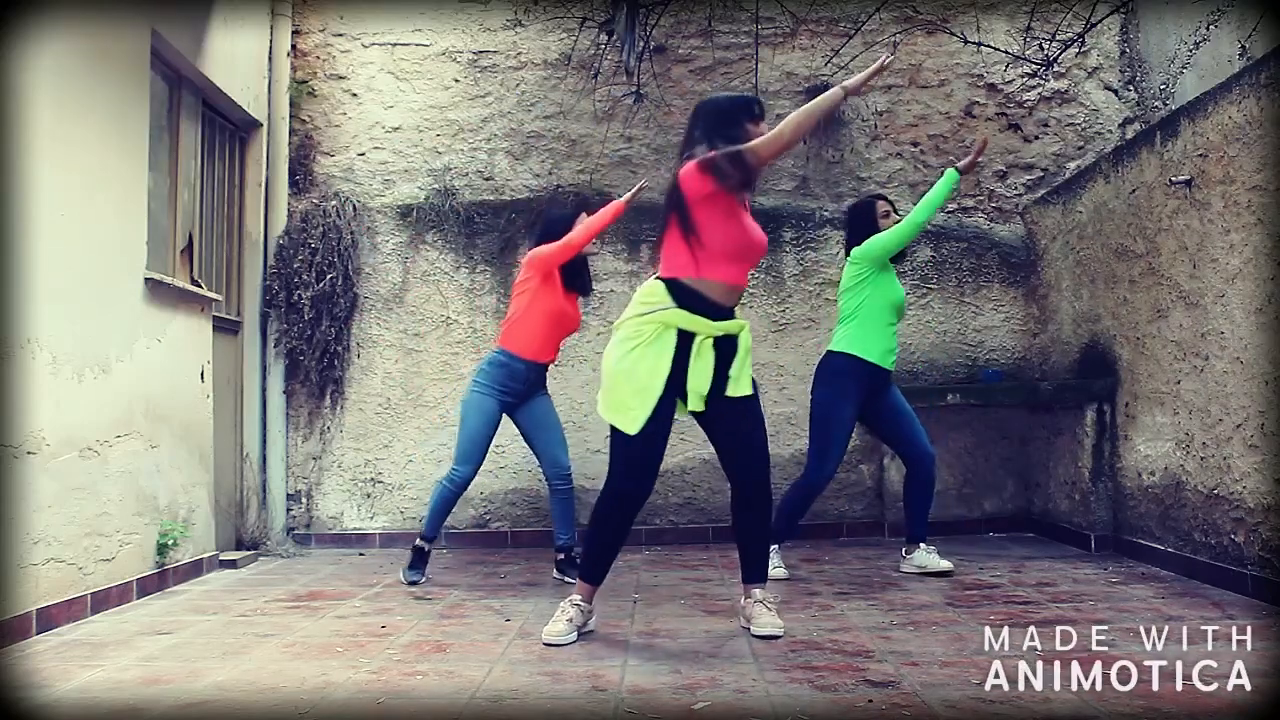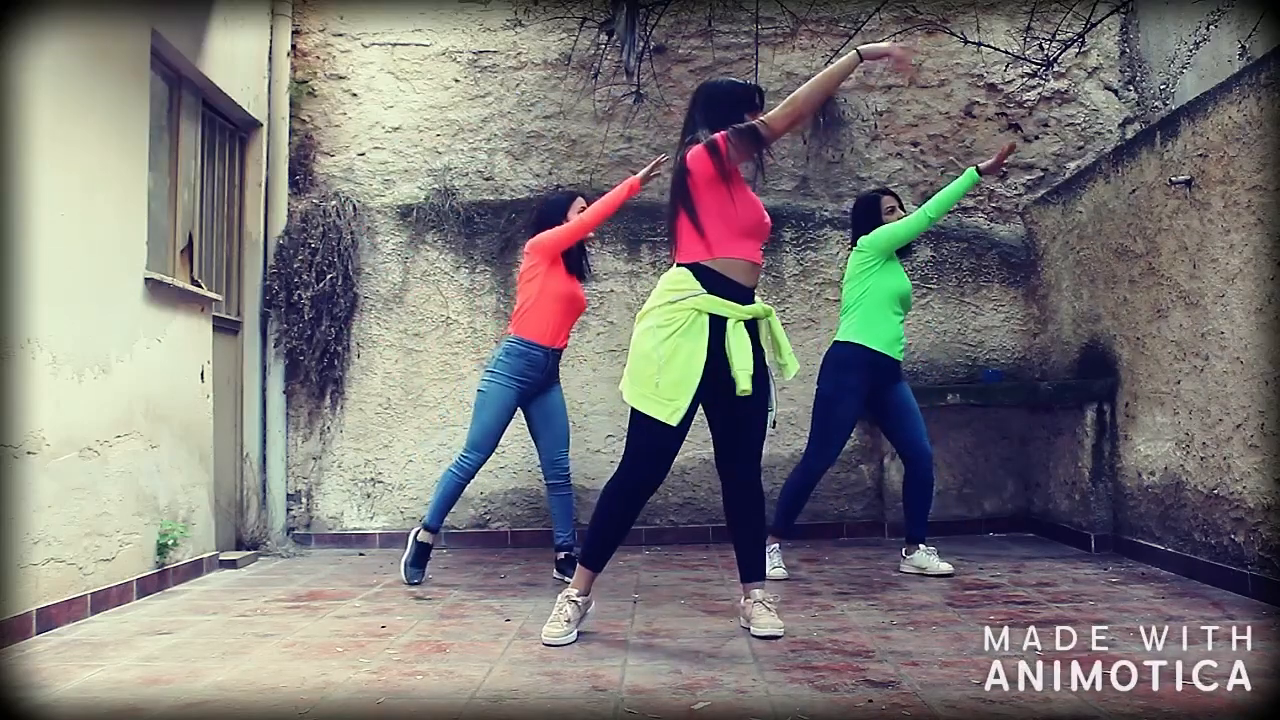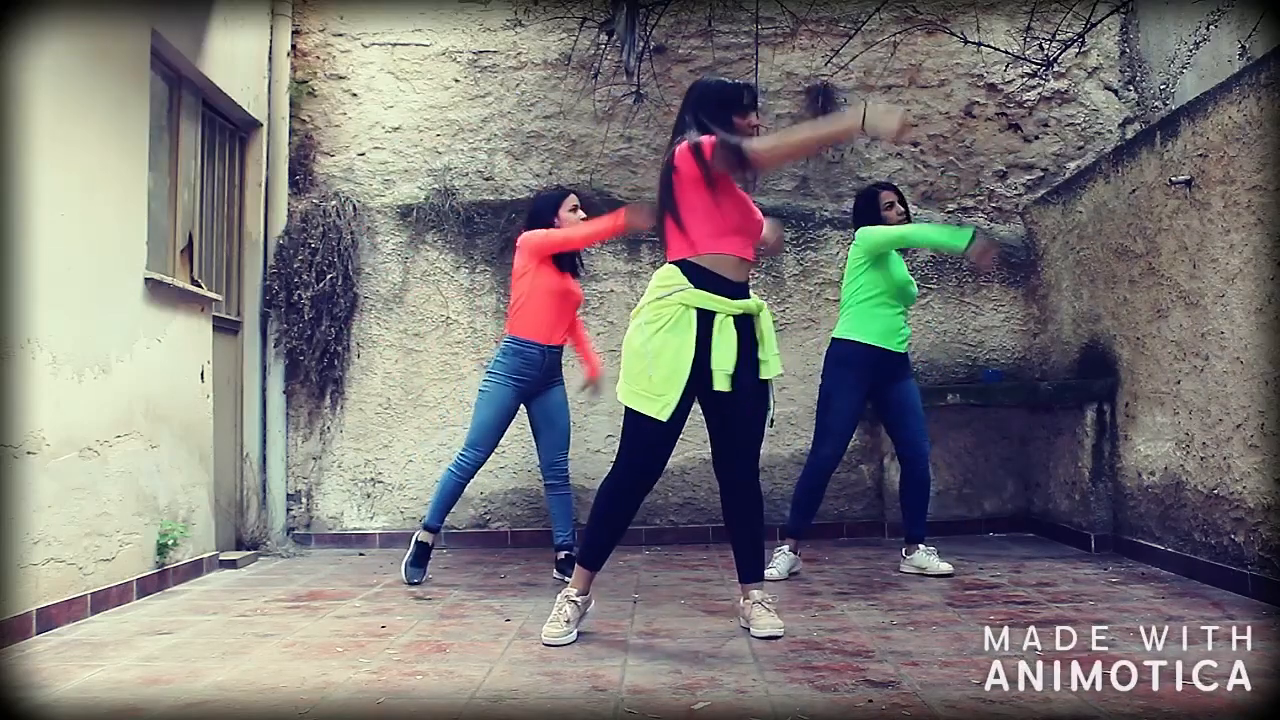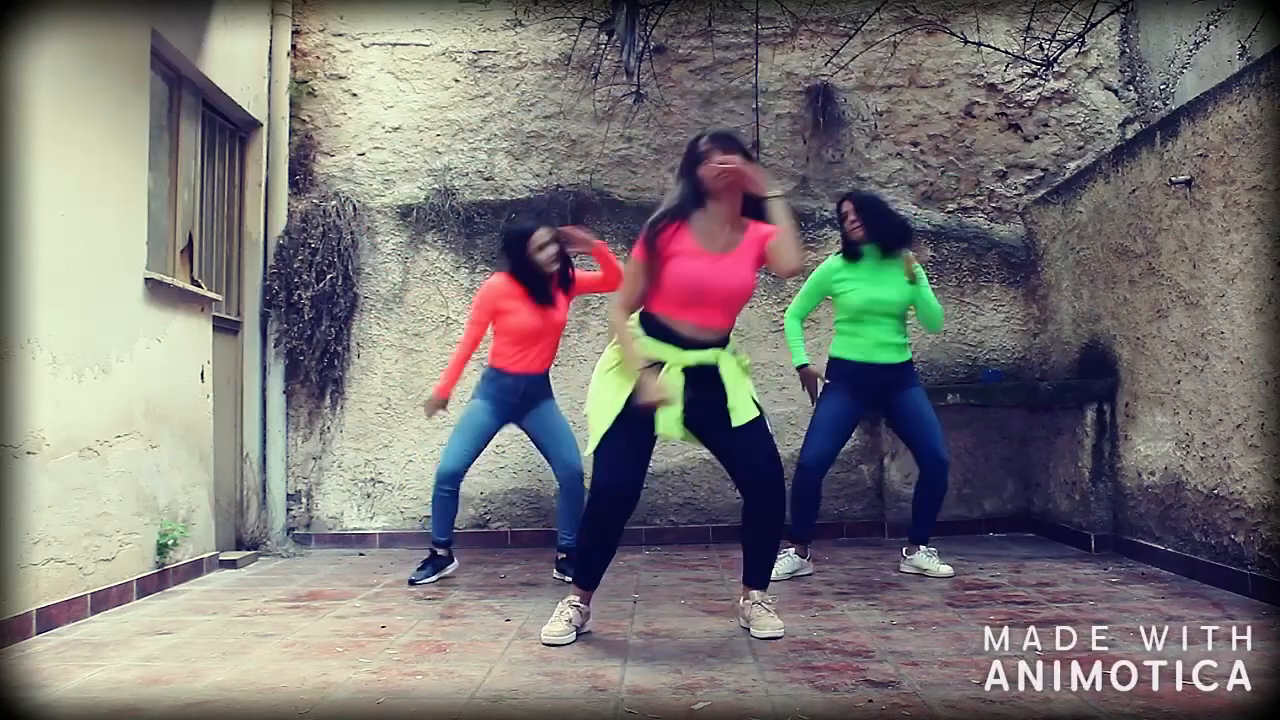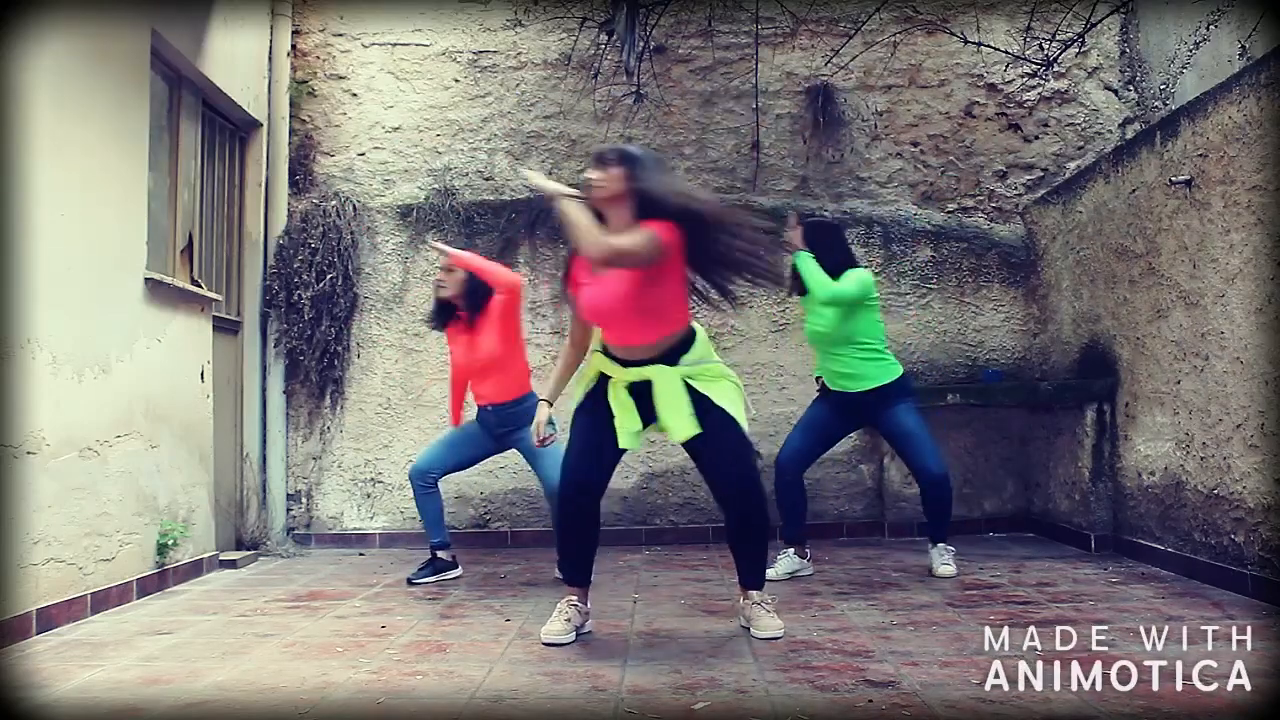
dt=0.3s
person 1, frame 1
left shoulder: (730, 196)
right shoulder: (701, 173)
right elbow: (781, 140)
right wrist: (848, 87)
left hip: (718, 341)
right hip: (664, 335)
left knee: (753, 473)
right knee: (630, 480)
left ankle: (754, 596)
right ankle: (581, 600)
person 1, frame 2
left shoulder: (726, 178)
right shoulder: (706, 156)
right elbow: (791, 112)
right wrist: (858, 55)
left hip: (736, 327)
right hip: (689, 321)
left knee: (743, 470)
right knee: (643, 467)
left ankle: (753, 595)
right ankle: (578, 593)
person 1, frame 3
left shoulder: (724, 177)
right shoulder: (695, 153)
right elbow: (776, 148)
left wrist: (760, 234)
right wrist: (864, 120)
left hip: (737, 326)
right hip: (684, 318)
left knee: (739, 467)
right knee: (637, 466)
left ankle: (752, 594)
right ankle: (576, 592)
person 1, frame 4
left shoulder: (759, 234)
right shoulder: (667, 227)
left elbow: (790, 266)
right elbow: (620, 310)
left wrist: (771, 199)
right wrist: (644, 374)
left hip: (711, 374)
right hip: (646, 366)
left knee: (766, 481)
right knee: (613, 491)
left ankle: (754, 596)
right ankle: (578, 601)
person 1, frame 5
left shoulder: (661, 232)
right shoulder: (580, 260)
left elbow: (604, 252)
right elbow: (579, 338)
left wrist: (563, 196)
right wrist: (547, 400)
left hip: (683, 377)
right hip: (614, 381)
left knee: (741, 488)
right knee: (573, 491)
left ankle: (753, 596)
right ankle: (574, 602)
person 2, frame 1
left shoulder: (882, 272)
right shoulder: (864, 255)
right elbow: (916, 221)
right wrist: (957, 172)
left hip: (877, 381)
right hip: (843, 374)
left knee: (922, 458)
right knee: (821, 470)
left ankle: (914, 550)
right ankle: (771, 547)
person 2, frame 2
left shoulder: (888, 263)
right shoulder: (870, 246)
right elbow: (927, 214)
right wrist: (978, 172)
left hip: (887, 373)
right hip: (850, 364)
left knee: (921, 458)
right knee: (818, 460)
left ankle: (914, 550)
right ankle: (773, 543)
person 2, frame 3
left shoulder: (897, 255)
right shoulder: (868, 237)
right elbow: (913, 233)
right wrist: (968, 241)
left hip: (895, 364)
right hip: (852, 357)
left knee: (916, 456)
right knee: (824, 456)
left ankle: (914, 549)
right ankle: (789, 546)
person 2, frame 4
left shoulder: (904, 263)
right shoulder: (835, 267)
left elbow: (935, 323)
right elbow: (793, 315)
left wrist: (916, 278)
right wrist: (802, 363)
left hip: (899, 377)
right hip: (847, 377)
left knee: (936, 460)
right knee: (812, 461)
left ankle: (917, 550)
right ankle: (798, 551)
person 2, frame 5
left shoulder: (858, 280)
right shoulder: (809, 296)
left elbow: (829, 294)
left wrist: (801, 249)
right wrist: (820, 373)
left hip: (887, 394)
right hip: (836, 398)
left knee: (933, 474)
right knee: (786, 464)
left ankle: (940, 546)
right ankle: (795, 553)
person 3, frame 1
left shoulder: (571, 289)
right shoulder: (537, 262)
right elbow: (574, 242)
right wrist: (622, 204)
left hip: (534, 386)
right hip: (498, 375)
left knee: (560, 471)
right knee: (463, 472)
left ankle: (566, 558)
right ankle: (423, 544)
person 3, frame 2
left shoulder: (570, 271)
right shoulder: (541, 248)
right elbow: (588, 222)
right wrist: (635, 183)
left hip: (547, 374)
right hip: (514, 365)
left knee: (558, 470)
right knee: (472, 459)
left ankle: (565, 557)
right ankle: (425, 535)
person 3, frame 3
left shoulder: (568, 266)
right shoulder: (531, 242)
left elbow: (571, 320)
right elbow: (573, 237)
left wrist: (592, 364)
right wrist: (623, 222)
left hip: (550, 372)
right hip: (515, 363)
left knee: (556, 469)
right knee: (471, 458)
left ankle: (565, 556)
right ankle: (425, 537)
person 3, frame 4
left shoulder: (563, 283)
right shoulder: (498, 287)
left elbow: (614, 279)
right elbow: (468, 342)
left wrist: (594, 246)
right wrist: (443, 390)
left hip: (538, 394)
right hip: (496, 392)
left knee: (572, 471)
right knee: (449, 470)
left ankle: (566, 557)
right ankle: (441, 553)
person 3, frame 5
left shoulder: (501, 309)
right shoulder: (453, 326)
left elbow: (513, 282)
left wrist: (459, 257)
right wrist: (456, 418)
left hip: (525, 416)
right hip: (486, 423)
left knee: (562, 487)
right knee: (422, 472)
right ankle: (443, 558)
